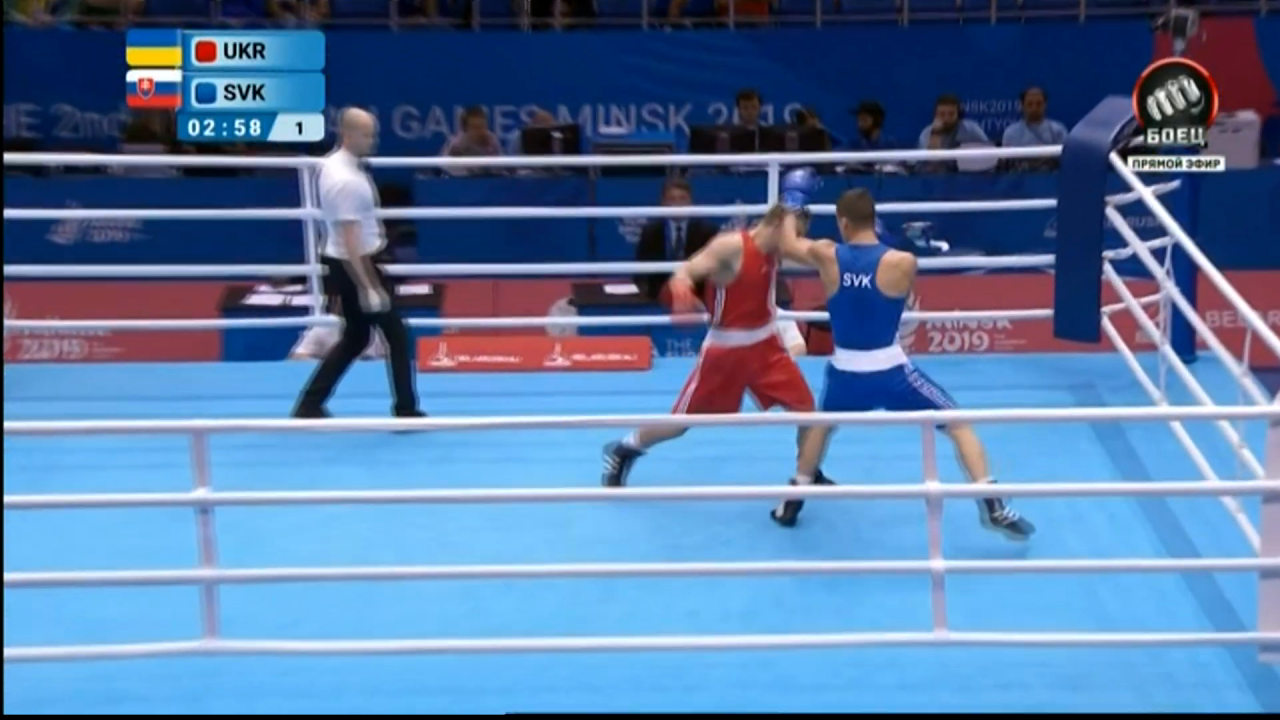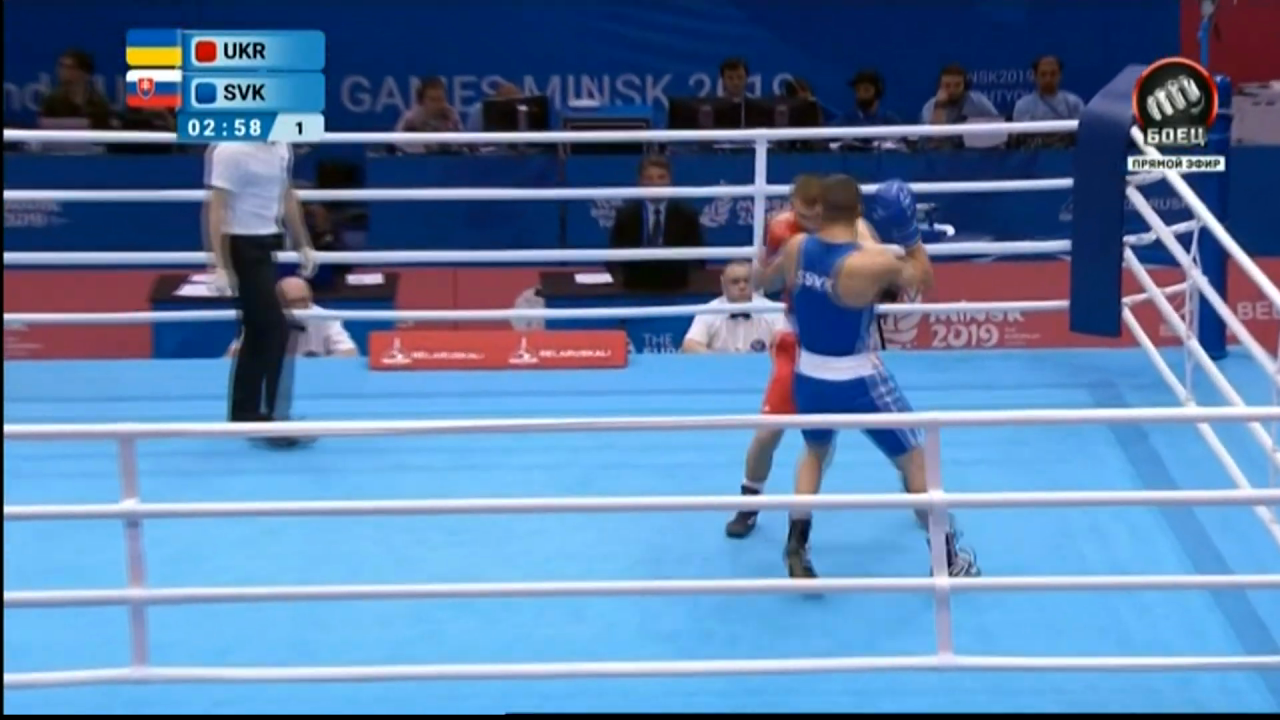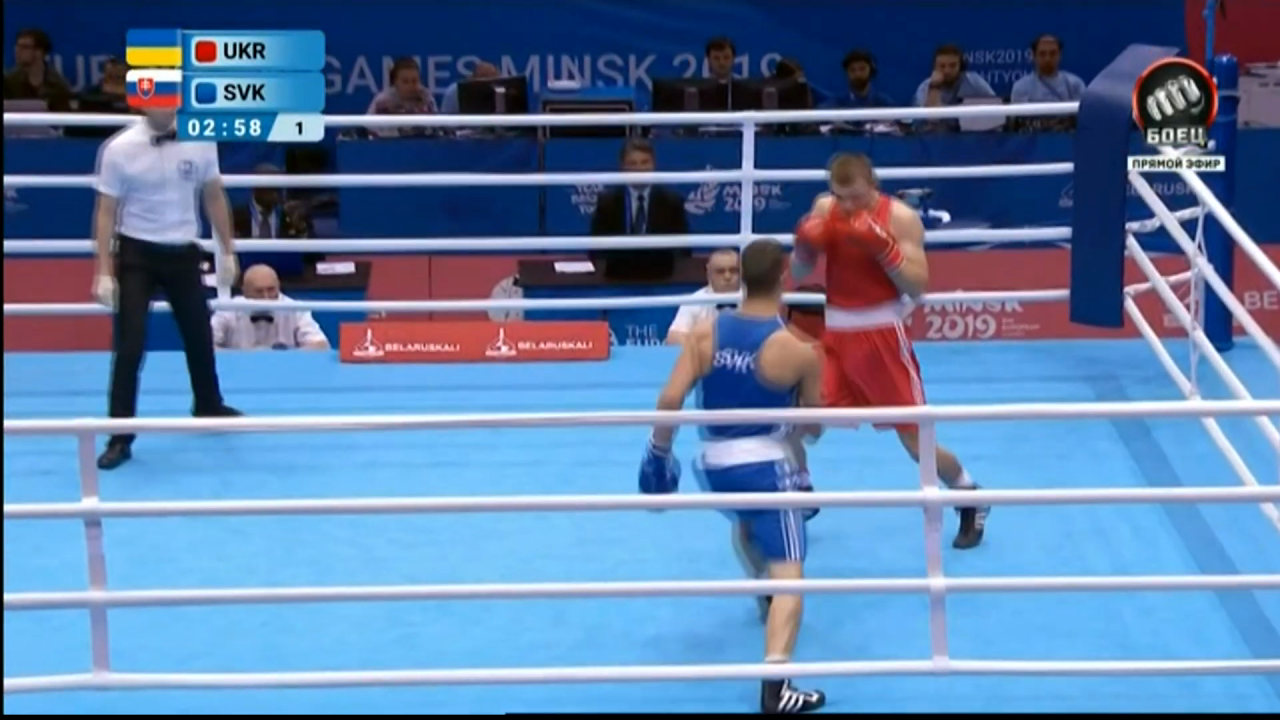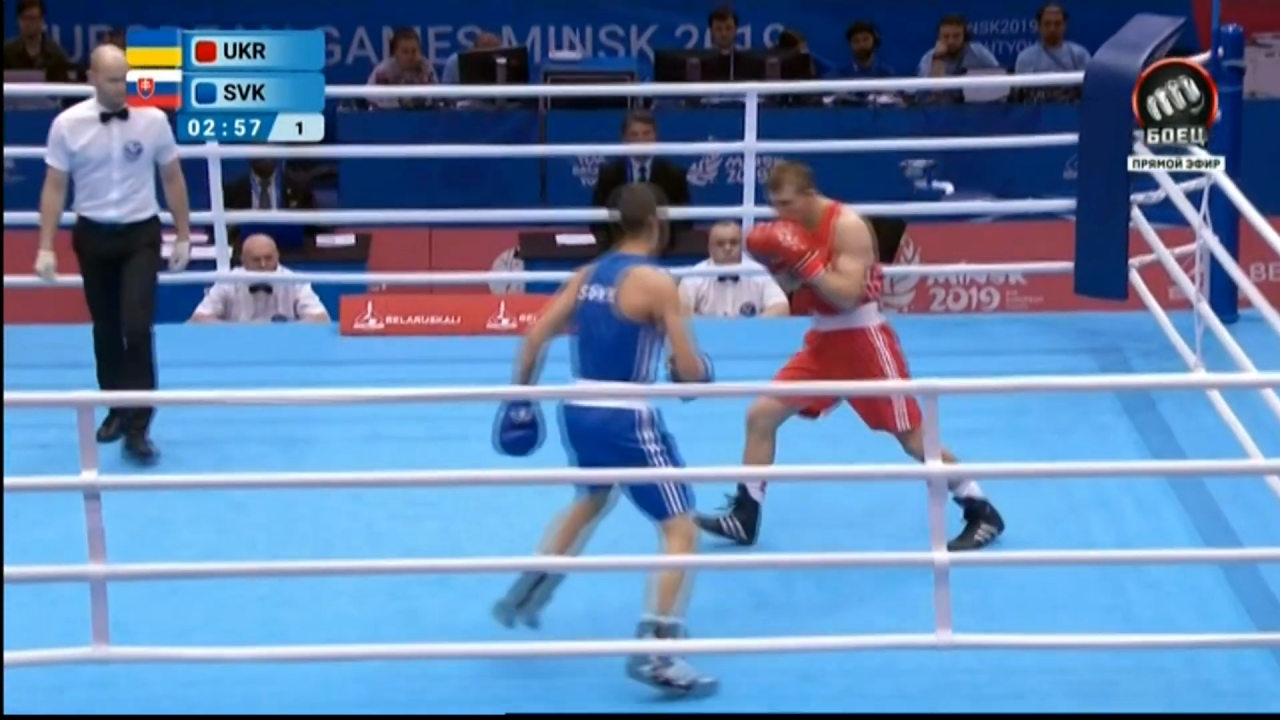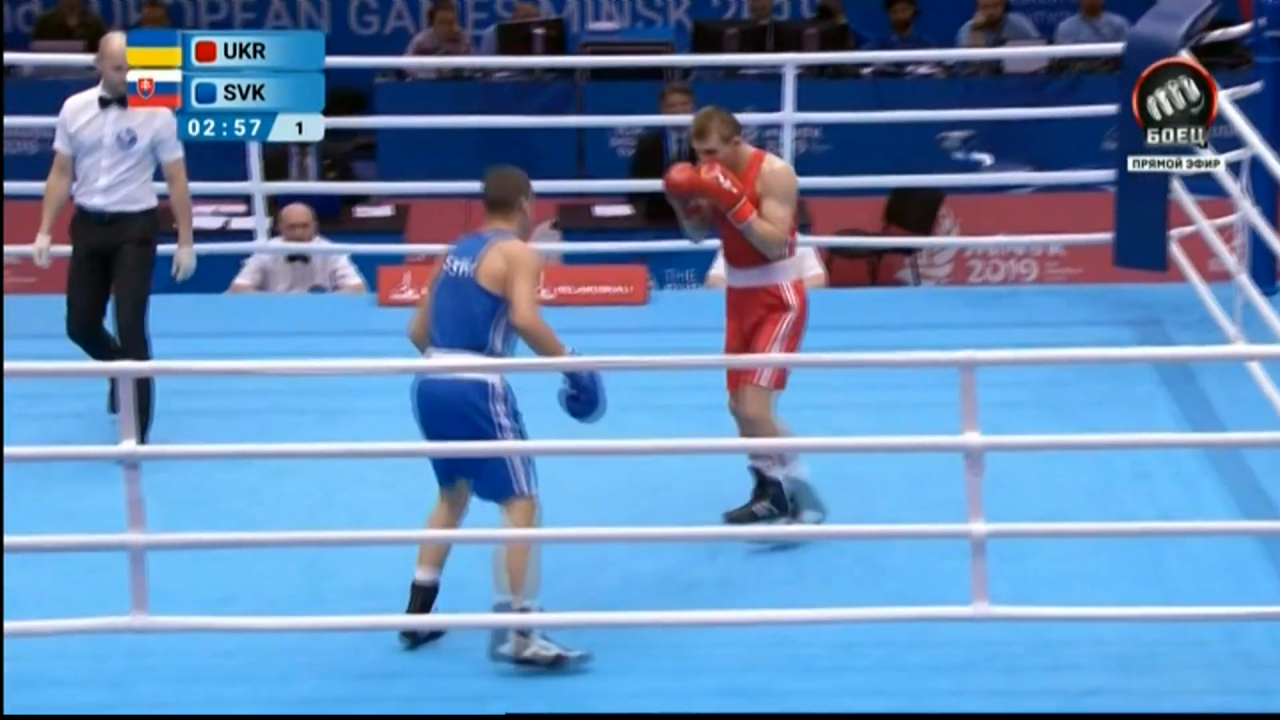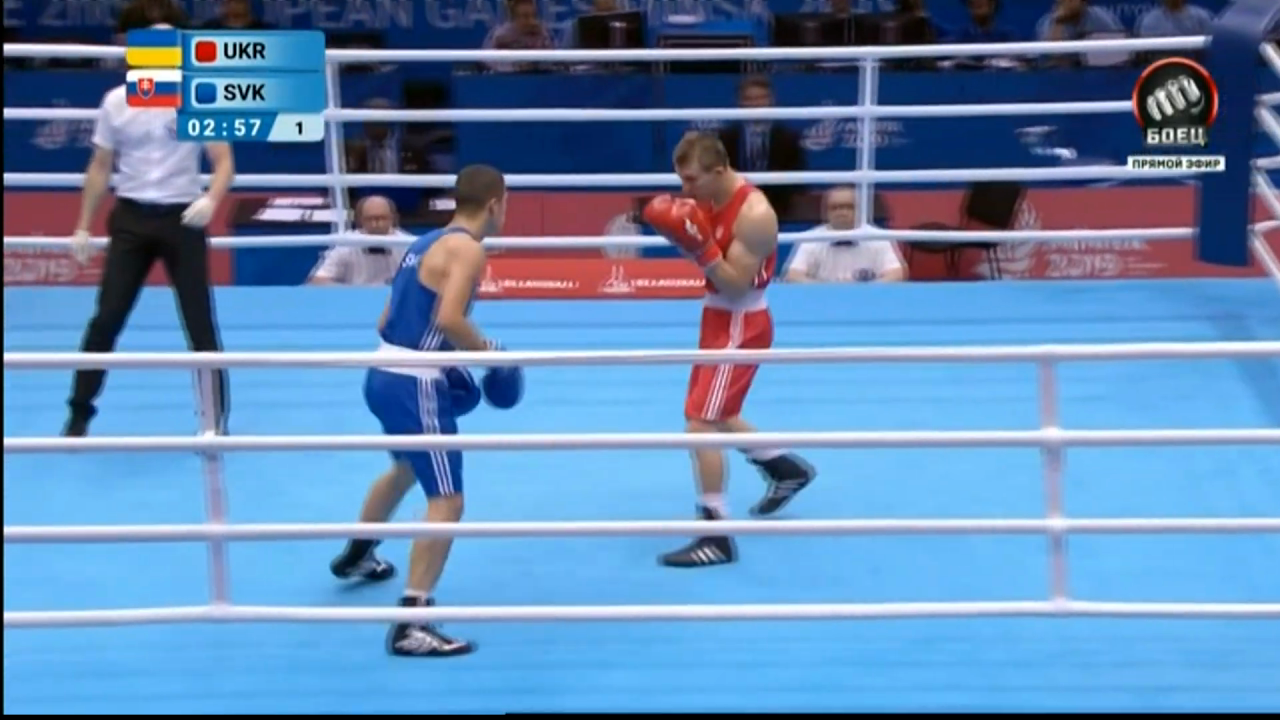
dt=0.3s
person 1, frame 1
left shoulder: (827, 255)
right shoulder: (902, 263)
left elbow: (789, 244)
left hip: (846, 373)
right hip: (891, 372)
left knee: (823, 425)
right knee: (959, 426)
left ankle: (792, 502)
right ankle: (991, 504)
person 1, frame 2
left shoulder: (796, 248)
right shoulder: (874, 263)
left elbow: (786, 279)
right elbow: (918, 278)
right wrist: (910, 234)
left hip: (810, 380)
right hip: (859, 382)
left knee: (815, 454)
right knee: (912, 458)
left ankle: (797, 544)
right ankle: (946, 554)
person 1, frame 3
left shoulder: (707, 331)
right shoulder: (796, 350)
left elbow: (670, 398)
left wrist: (658, 451)
left hip: (714, 468)
right hip: (762, 469)
left knee: (745, 519)
right knee: (788, 576)
left ankle: (764, 592)
right ankle: (776, 685)
person 1, frame 4
left shoulder: (588, 275)
right shoulder: (657, 283)
left elbow: (536, 337)
right elbow: (688, 365)
left wrist: (517, 396)
right wrist: (700, 377)
left hip: (580, 414)
right hip: (626, 418)
left knee: (592, 501)
right knee: (680, 529)
left ankle: (526, 594)
right ankle: (655, 649)
person 1, frame 5
left shoulder: (455, 252)
right shoulder: (518, 253)
left elbow: (418, 331)
right elbow: (525, 320)
right wrist: (572, 366)
left hip: (432, 386)
right hip: (476, 390)
left knee: (453, 495)
right knee: (521, 507)
left ankle: (417, 611)
right ankle: (516, 629)
person 1, frame 6
left shoulder: (427, 243)
right shoulder: (467, 249)
right elbow: (449, 321)
right wrist: (496, 355)
left hip: (384, 374)
right hip: (411, 385)
left knee: (407, 466)
right knee: (447, 504)
left ankle: (356, 553)
right ankle: (410, 625)
person 2, frame 1
left shoulder: (774, 250)
right shoulder: (731, 246)
right elbow: (685, 272)
right wrist: (682, 292)
left hip: (765, 345)
right hip: (726, 350)
left knee: (804, 407)
right knee: (679, 424)
left ankle: (808, 473)
right ankle: (623, 452)
person 2, frame 2
right shoulder: (781, 224)
right elbow: (764, 283)
right wrist: (774, 254)
right hip: (796, 336)
right knee: (769, 428)
right ankle: (749, 500)
person 2, frame 3
left shoulder: (901, 217)
right shoulder: (824, 208)
left elbow: (916, 286)
right elbow: (799, 274)
left wrist: (883, 246)
right wrist: (805, 247)
left hip: (884, 338)
right hip: (836, 338)
left knee: (917, 443)
left ankle: (970, 503)
person 2, frame 4
left shoulder: (848, 227)
right shoulder: (793, 222)
left elbow: (848, 296)
left wrist: (802, 258)
right wrist: (770, 258)
left hip: (864, 341)
right hip: (823, 339)
left knee: (915, 441)
right knee: (761, 414)
left ankle: (982, 513)
right ankle: (743, 516)
person 2, frame 5
left shoulder: (775, 173)
right shoulder: (710, 172)
left elbow: (774, 245)
right elbow: (695, 235)
left wrist: (734, 202)
right wrist: (686, 203)
left hip: (779, 299)
right hip: (741, 297)
left knee: (753, 406)
right knee: (739, 402)
left ankle: (797, 492)
right ankle: (770, 492)
person 2, frame 6
left shoulder: (753, 212)
right shoulder: (716, 198)
left elbow: (733, 284)
right elbow: (697, 252)
left wrist: (699, 239)
right wrist: (675, 231)
left hip: (738, 325)
right hip: (718, 317)
left knee: (700, 426)
right knee: (714, 415)
left ankle: (716, 537)
right ankle: (787, 467)
person 3, frame 1
left shoulder: (334, 164)
right shoulder: (347, 180)
right elbow: (350, 240)
right wrist: (369, 287)
left hip: (343, 263)
right hip: (354, 266)
left knee: (356, 337)
right knee: (397, 335)
left ankle: (310, 403)
right ankle: (406, 410)
person 3, frame 2
left shoulder: (280, 145)
right shoulder: (232, 149)
left elbow: (286, 198)
right elbow: (216, 207)
left wrist: (304, 245)
right wrist: (219, 264)
left hip: (264, 245)
right hip: (241, 247)
left knee: (259, 334)
right knee: (272, 333)
left ankle: (245, 413)
right ankle: (261, 419)
person 3, frame 3
left shoulder: (200, 142)
right shoulder: (120, 149)
left elbow: (214, 197)
right elbow: (106, 212)
left wrist: (227, 251)
right wrist: (104, 272)
left hip: (183, 254)
right hip: (137, 255)
left knee: (199, 339)
right knee: (129, 348)
left ankle: (209, 406)
right ankle: (120, 435)
person 3, frame 4
left shoulder: (154, 121)
right shoulder: (67, 124)
left elbow: (172, 180)
right elbow: (54, 187)
left wrist: (183, 237)
right wrist: (46, 247)
left hip: (140, 234)
right hip: (92, 236)
left knee: (137, 329)
right knee: (106, 331)
left ankle: (136, 428)
right ankle: (120, 410)
person 3, frame 5
left shoulder: (158, 115)
right shoulder: (74, 109)
left elbow: (176, 180)
right elbow: (61, 173)
left wrist: (185, 242)
right wrist: (45, 231)
left hip: (135, 228)
right hip: (88, 225)
left knee: (130, 325)
right knee: (80, 326)
left ankle: (137, 427)
person 3, frame 6
right shoulder: (116, 102)
left elbow: (223, 162)
right elbow: (98, 167)
left wrist: (211, 200)
right wrist: (84, 227)
left hip: (183, 217)
right hip: (131, 217)
left knee: (199, 322)
right knee: (107, 319)
left ankle: (217, 416)
right ankle: (80, 410)
